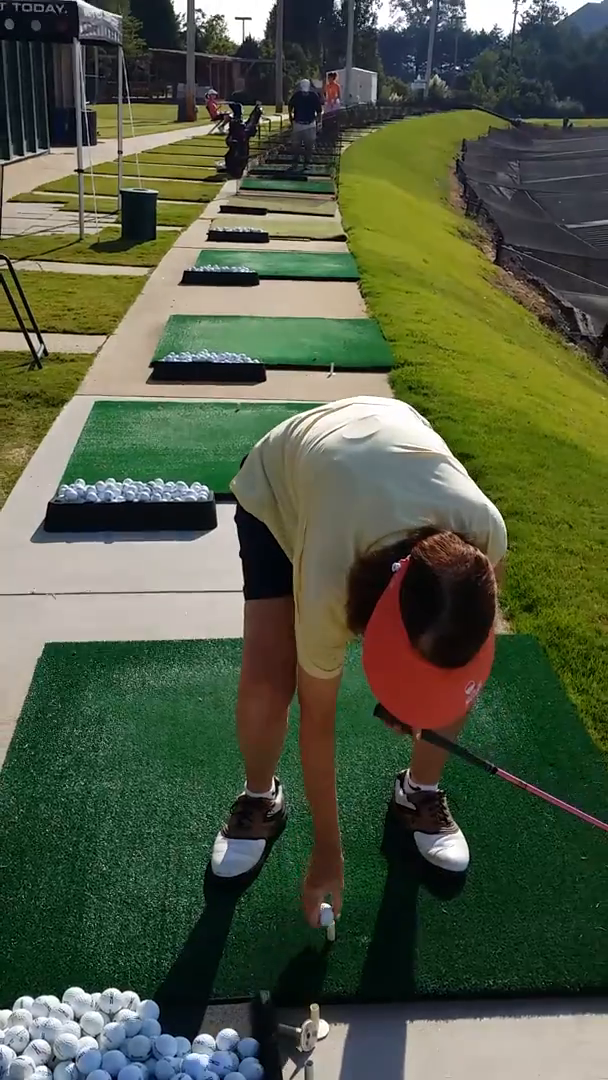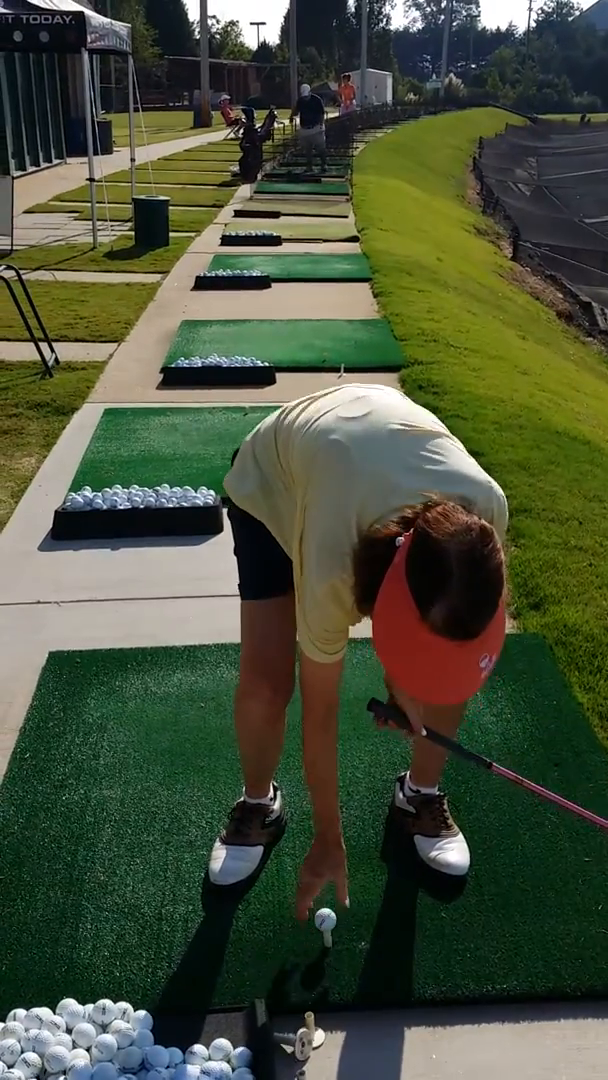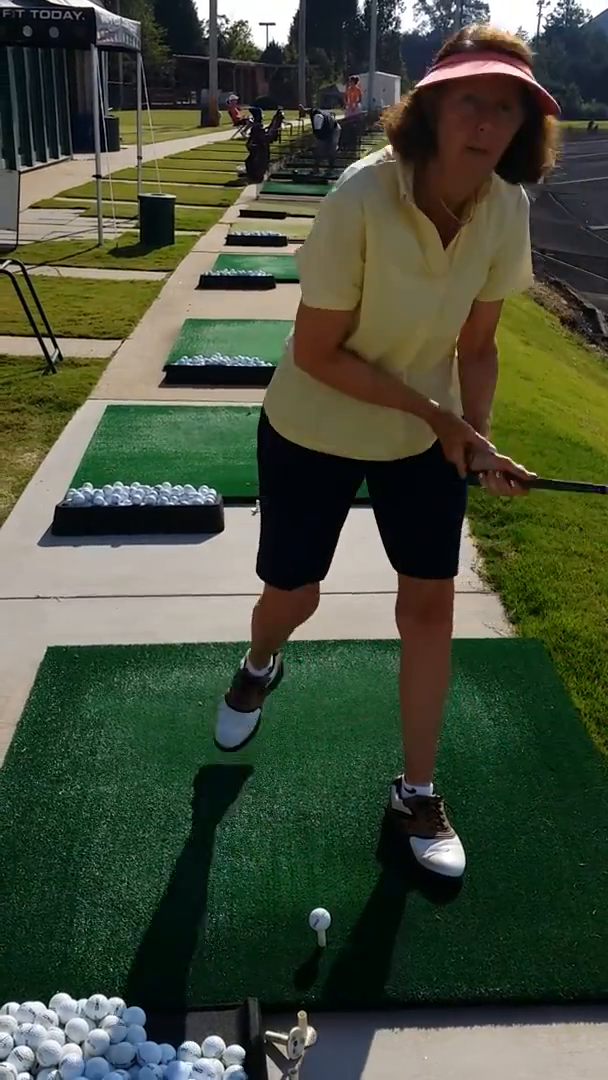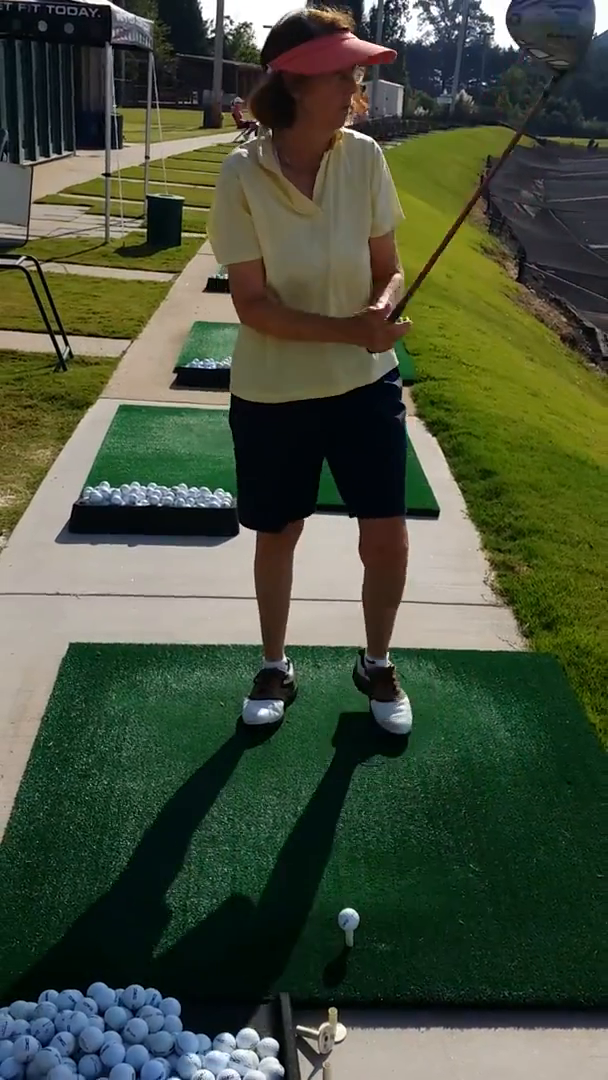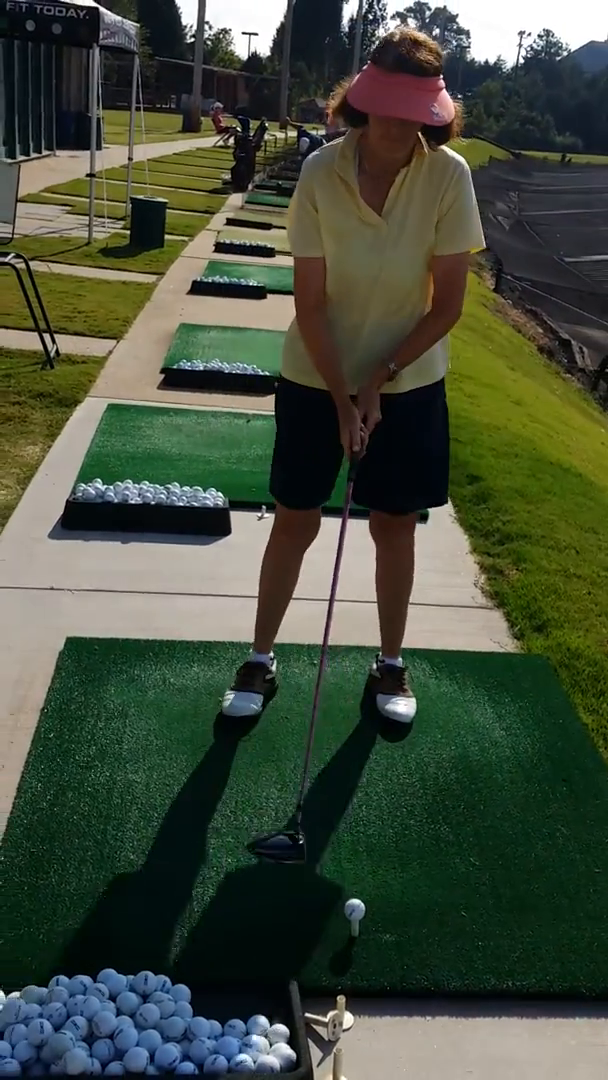
dt=1s
person 1, frame 1
left shoulder: (485, 530)
right shoulder: (328, 587)
right elbow: (317, 726)
left wrist: (429, 675)
right wrist: (327, 853)
right hip: (277, 482)
left knee: (452, 670)
right knee: (266, 682)
left ankle: (420, 794)
right ankle: (259, 801)
person 1, frame 2
left shoulder: (485, 509)
right shoulder: (331, 569)
right elbow: (321, 716)
left wrist: (407, 672)
right wrist: (328, 842)
right hip: (271, 483)
left knee: (454, 663)
right knee: (265, 681)
left ankle: (422, 796)
right ankle: (258, 805)
person 1, frame 3
left shoulder: (506, 208)
right shoulder: (361, 198)
left elbow: (477, 345)
right elbow: (315, 351)
left wrist: (478, 437)
right wrist: (434, 414)
left hip: (427, 434)
right hip: (312, 431)
left knee: (429, 608)
right knee: (293, 592)
left ankle: (416, 793)
right ankle: (259, 668)
person 1, frame 4
left shoulder: (365, 157)
right shoulder: (243, 173)
left elbow: (389, 269)
right elbow: (253, 306)
left wrist: (382, 309)
right wrist: (347, 329)
left hip: (365, 383)
right hip: (274, 391)
left knee: (386, 536)
right knee: (278, 534)
left ankle: (377, 662)
right ankle: (275, 666)
person 1, frame 5
left shoulder: (448, 175)
right shoulder: (320, 172)
left elbow: (448, 303)
right elbow: (310, 302)
left wrist: (379, 381)
right wrist: (342, 400)
left hip: (408, 383)
right hip: (313, 379)
left knee: (396, 527)
right knee: (294, 521)
left ankle: (390, 663)
right ankle: (260, 657)
